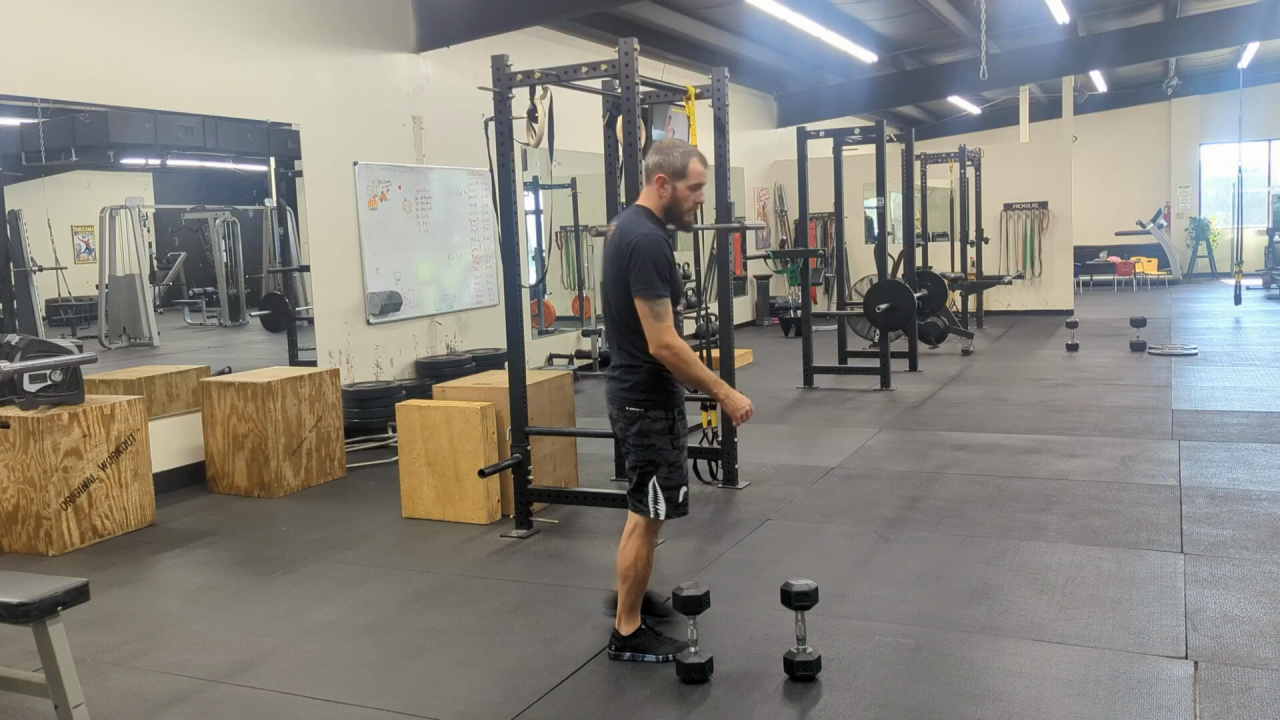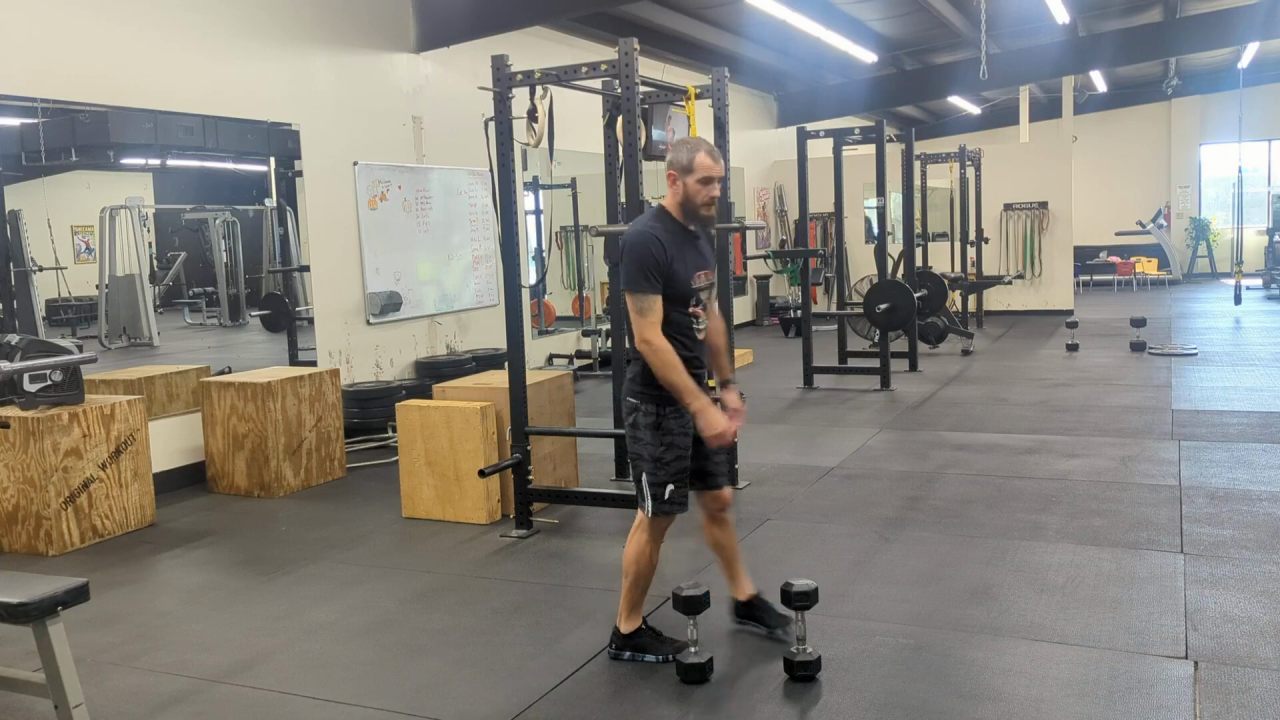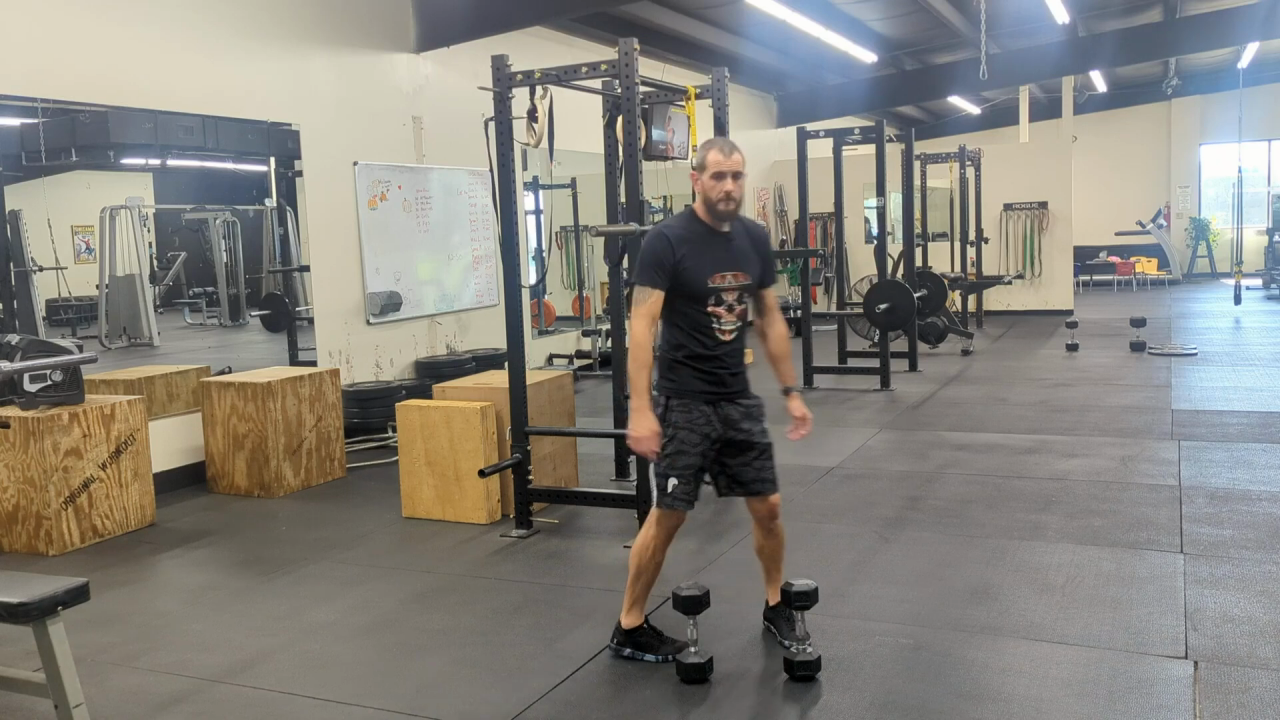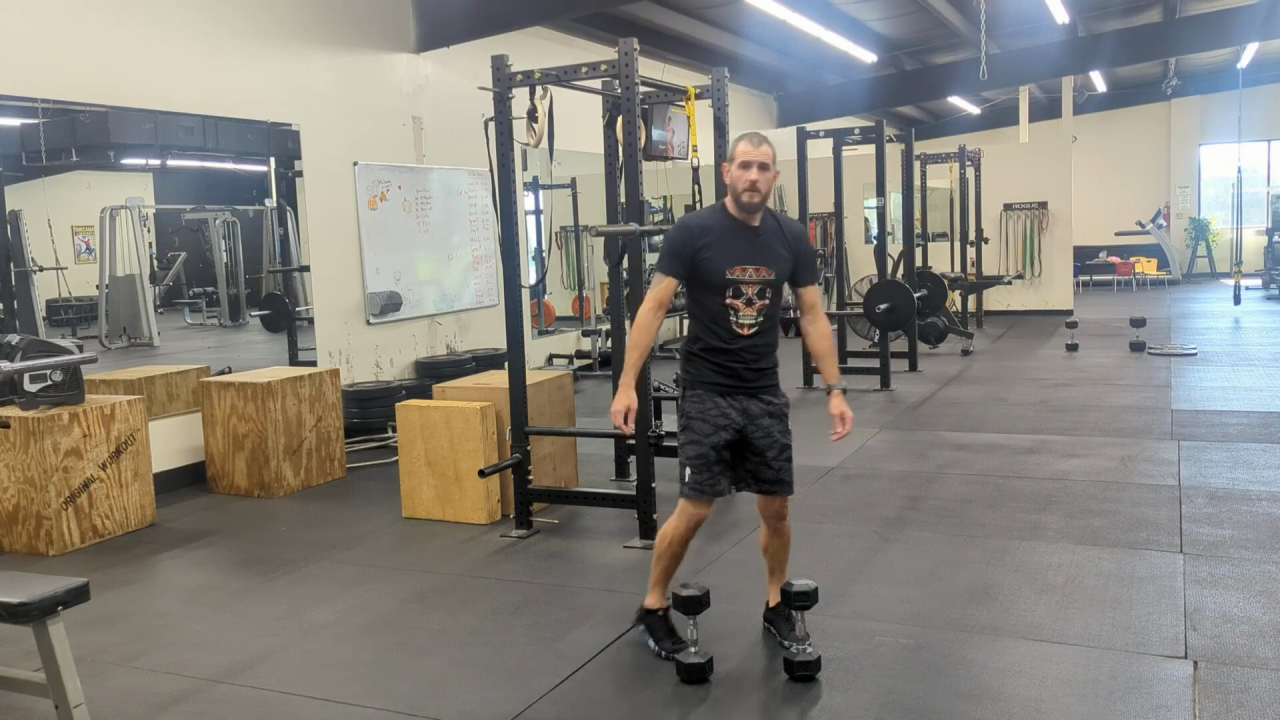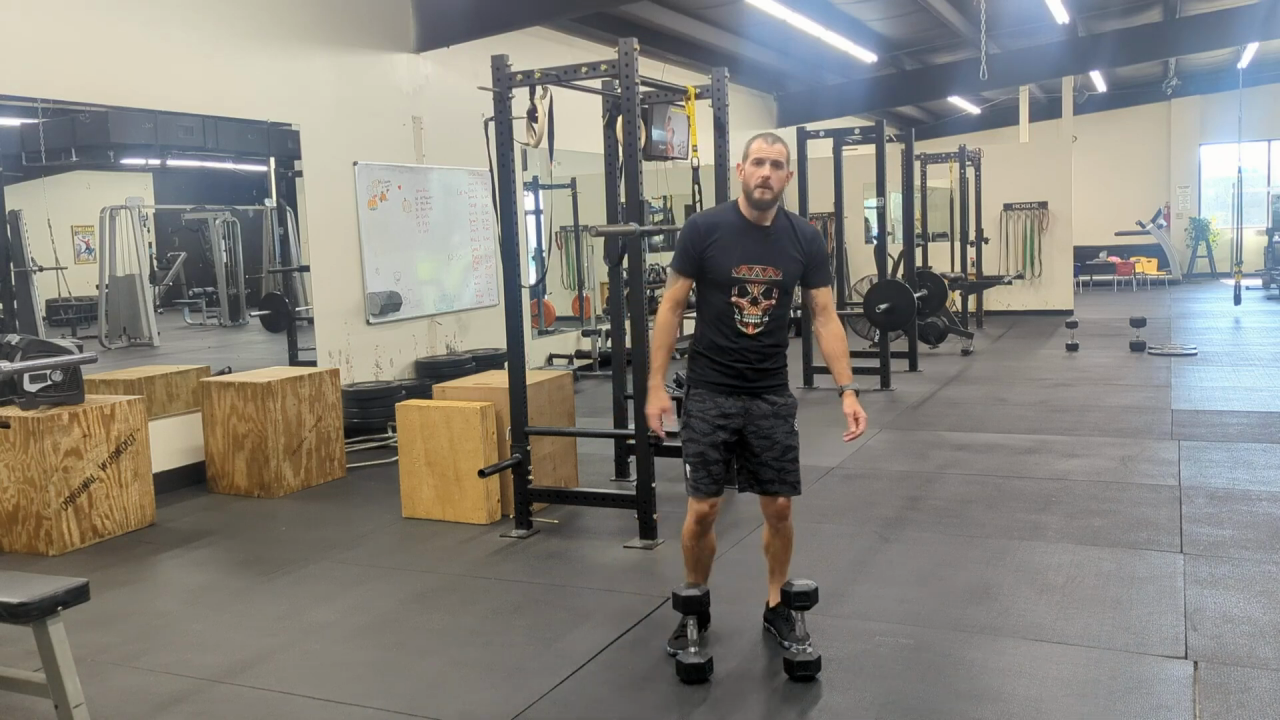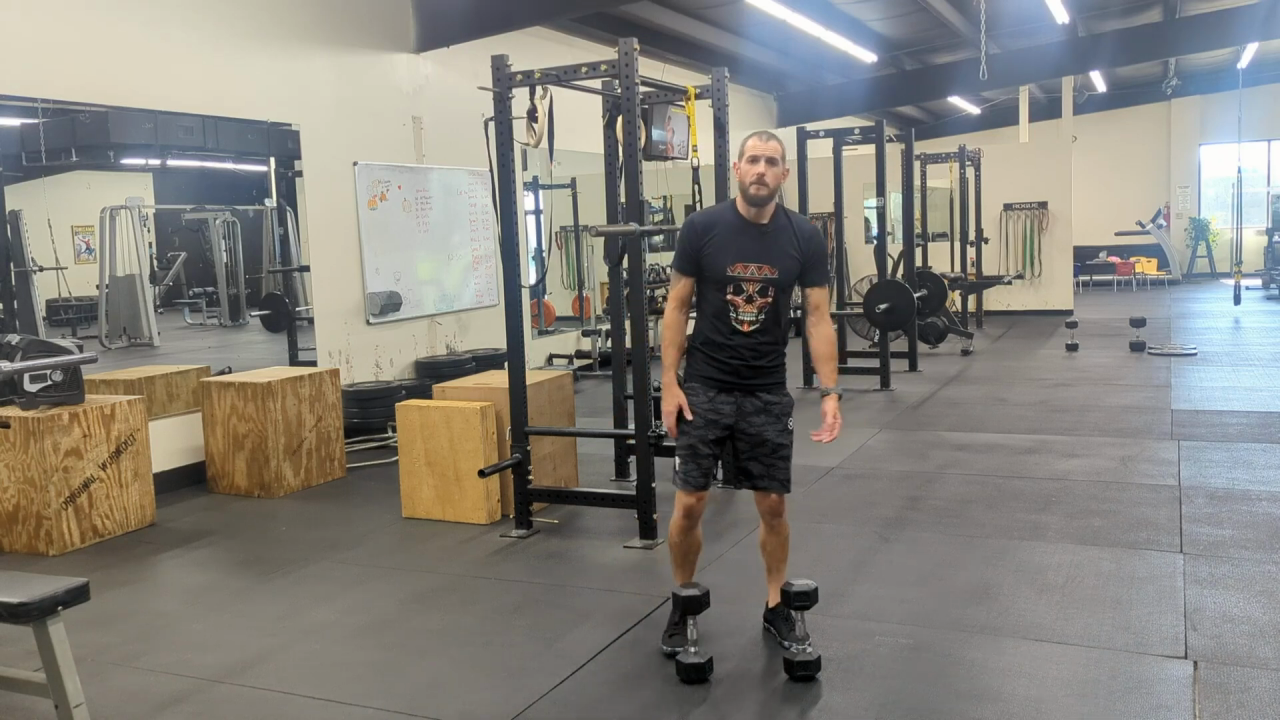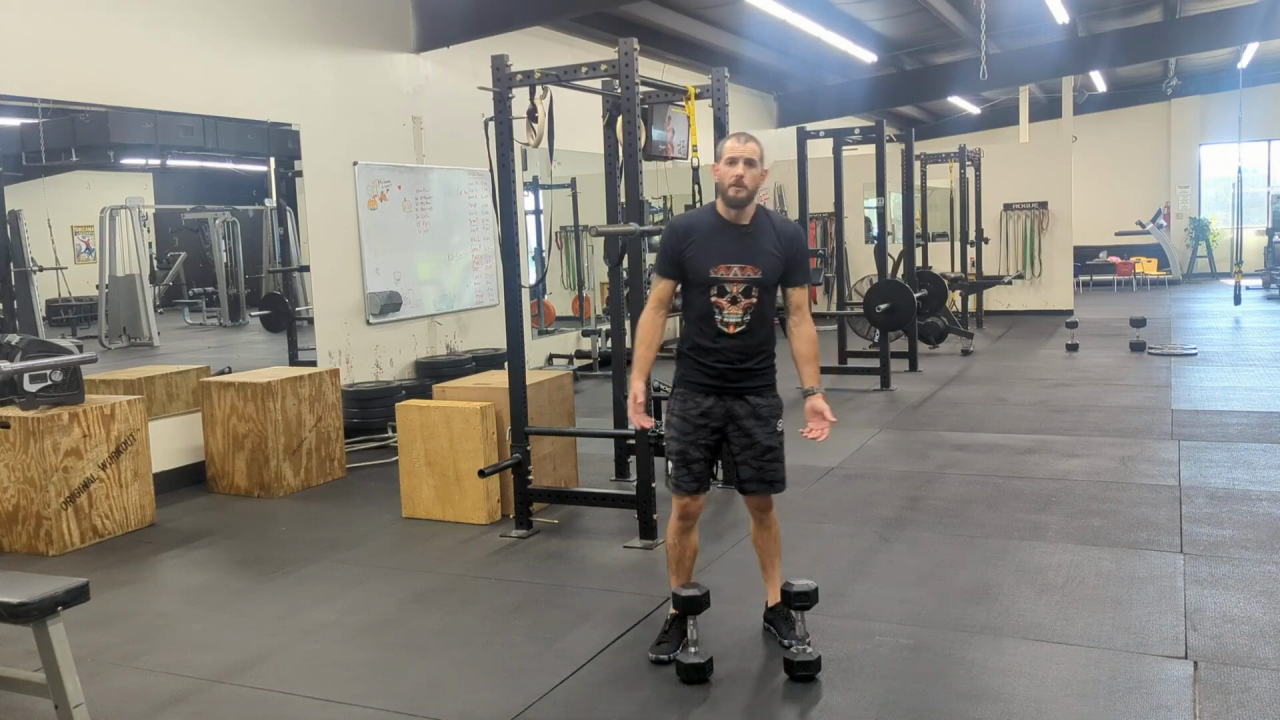
dt=0.2s
person 1, frame 1
left shoulder: (640, 232)
right shoulder: (643, 242)
right elbow: (663, 343)
right wrist: (723, 393)
left hip: (653, 396)
right hip: (646, 402)
left knee: (658, 505)
right knee: (649, 516)
left ankle: (633, 594)
right ankle: (627, 632)
person 1, frame 2
left shoulder: (703, 235)
right shoulder: (646, 241)
right elbow: (651, 339)
left wrist: (727, 385)
right wrist: (700, 410)
left hip: (697, 396)
right hip: (659, 405)
left knee: (719, 501)
right knee: (656, 518)
left ankle: (745, 598)
right ankle: (628, 632)
person 1, frame 3
left shoulder: (754, 239)
right shoulder: (668, 241)
left elbow: (771, 319)
right elbow: (643, 327)
left wrist: (792, 390)
right wrist: (640, 408)
left hip: (738, 398)
right hip: (685, 401)
left knee: (767, 508)
right knee: (668, 517)
left ankle: (774, 605)
right ankle: (630, 628)
person 1, frame 4
left shoulder: (791, 236)
right shoulder: (694, 231)
left elbow: (812, 315)
right elbow: (654, 307)
left wrist: (835, 389)
right wrist: (628, 385)
left hip: (764, 394)
right hip: (706, 393)
left knee: (776, 509)
right knee: (694, 510)
left ankle: (774, 606)
right ankle: (654, 608)
person 1, frame 5
left shoulder: (805, 238)
right shoulder: (704, 229)
left elbow: (825, 318)
right elbow: (670, 309)
left wrist: (848, 391)
right wrist: (657, 386)
left hip: (771, 395)
right hip: (709, 393)
left knee: (778, 508)
right knee: (702, 509)
left ankle: (775, 605)
person 1, frame 6
left shoulder: (804, 237)
right shoulder: (702, 227)
left elbow: (818, 318)
right elbow: (677, 307)
left wrist: (830, 393)
right wrist: (669, 383)
left hip: (767, 393)
right hip: (705, 389)
left knee: (772, 504)
right knee: (689, 503)
left ankle: (775, 606)
right ankle: (683, 608)
person 1, frame 7
left shoulder: (785, 236)
right shoulder: (684, 231)
left elbow: (799, 317)
right elbow: (656, 309)
left wrist: (813, 391)
right wrist: (638, 379)
left hip: (757, 394)
right hip: (694, 393)
left knee: (763, 504)
right knee: (685, 507)
left ankle: (775, 606)
right ankle: (678, 614)
